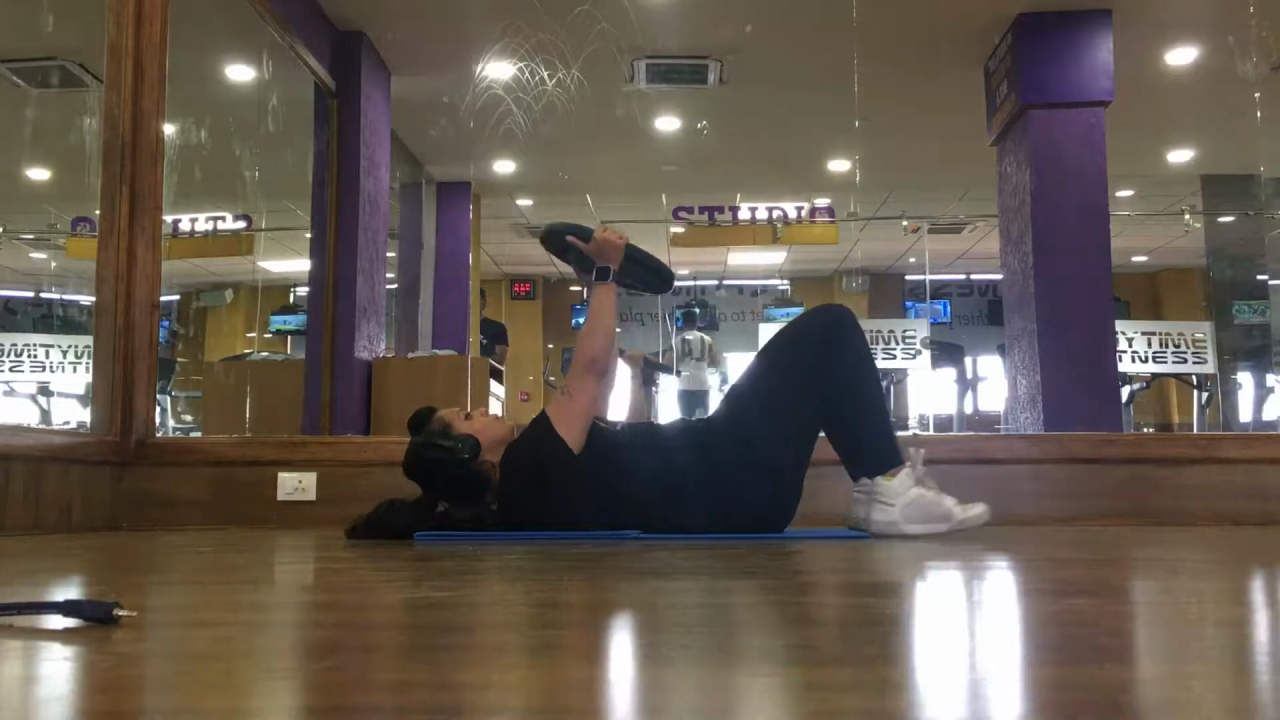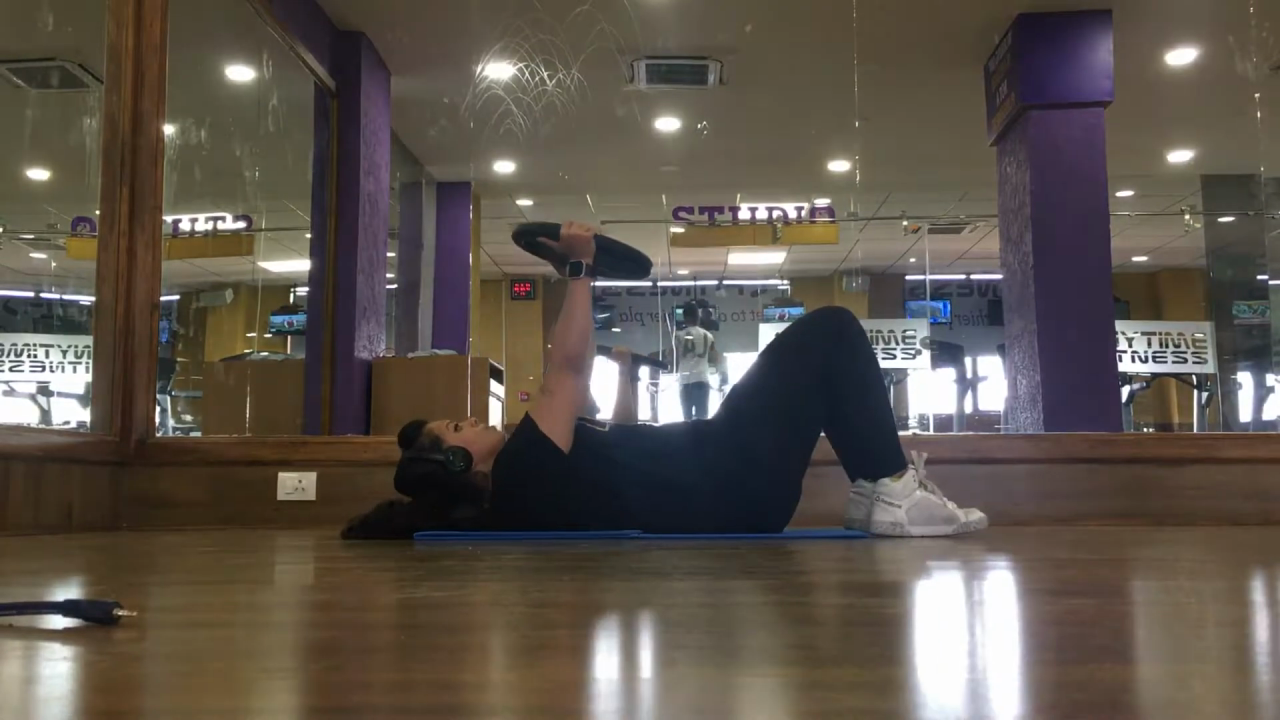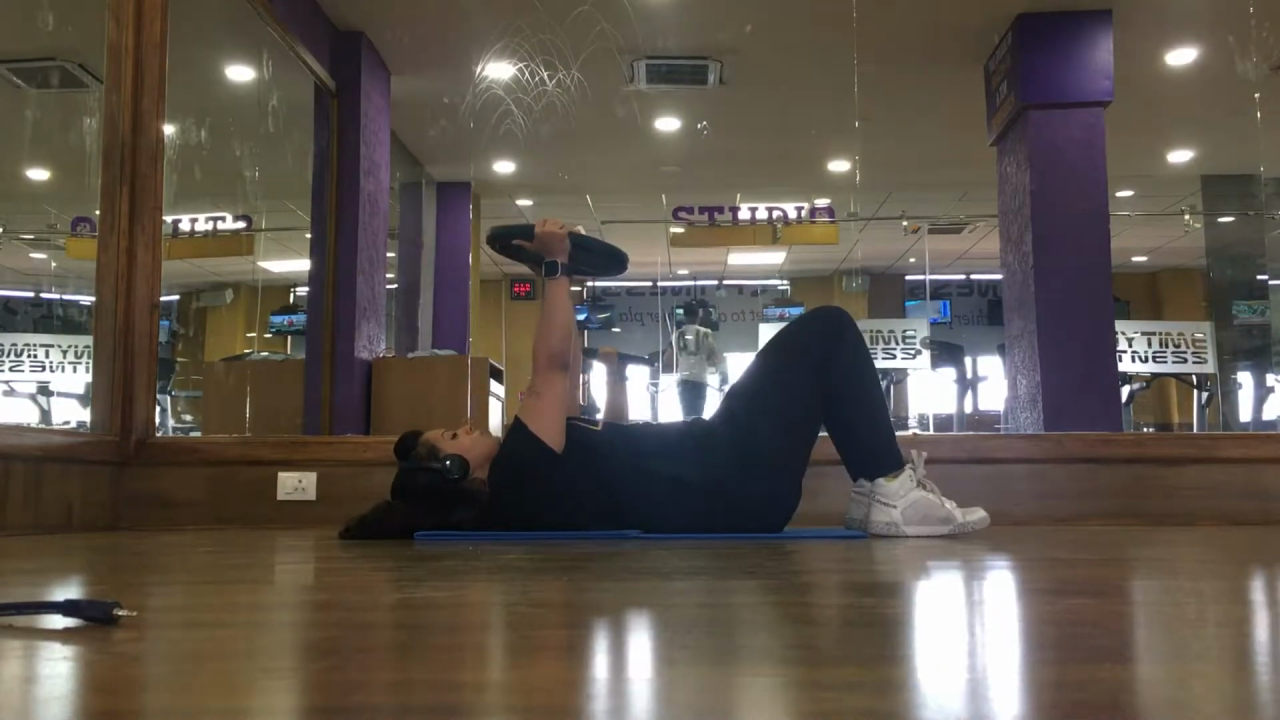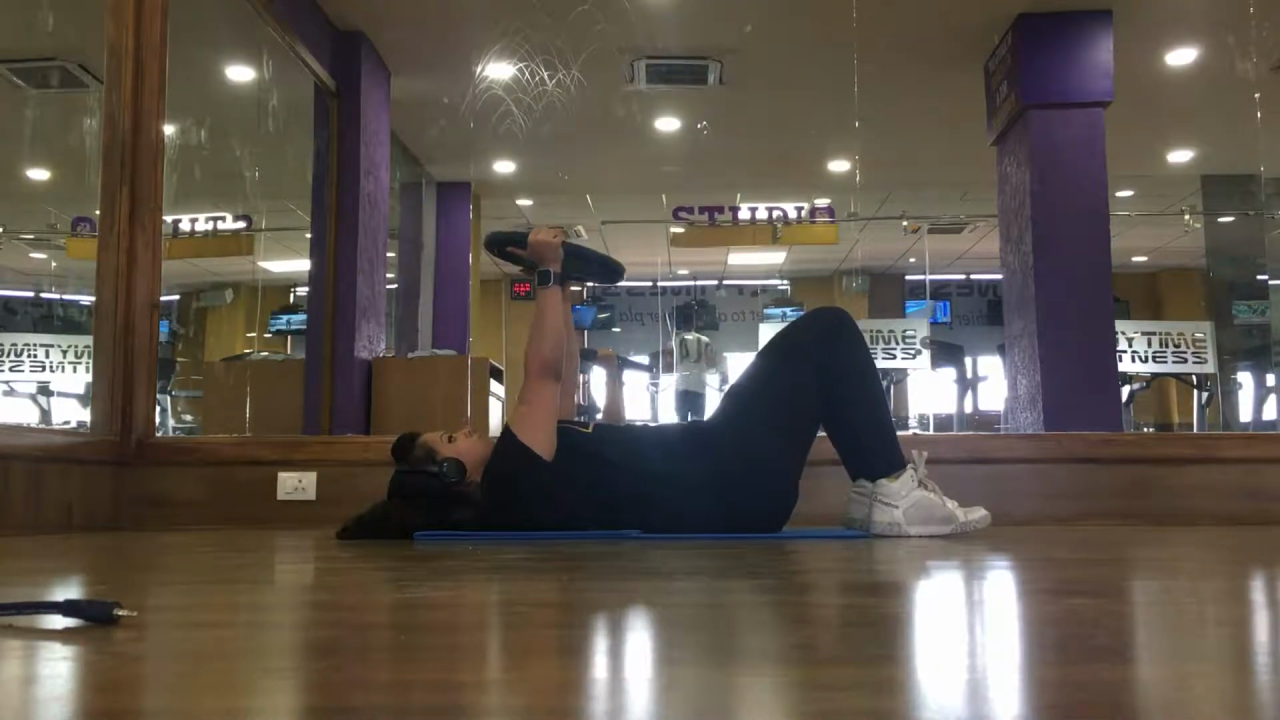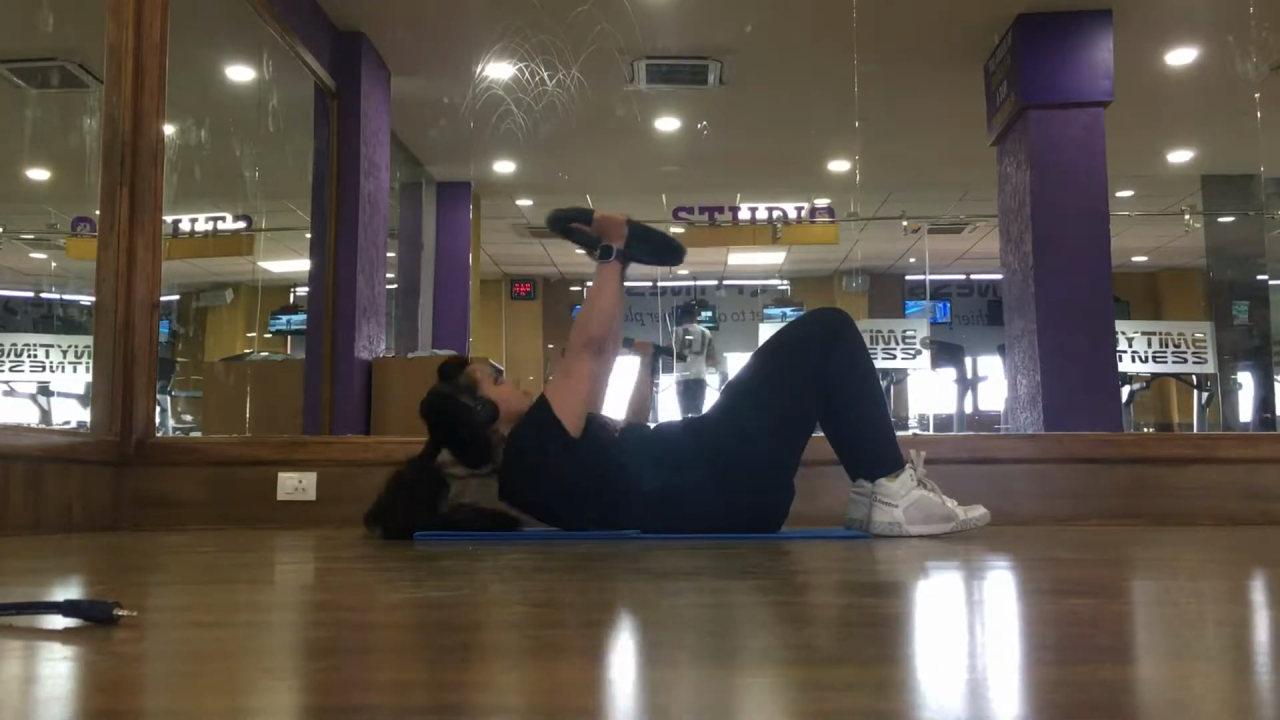
dt=0.5s
person 1, frame 1
left shoulder: (520, 489)
right shoulder: (533, 466)
right elbow: (589, 372)
right wrist: (605, 273)
left hip: (719, 481)
right hip: (738, 484)
left knee: (820, 342)
right knee: (830, 326)
left ankle: (873, 489)
right ankle: (892, 492)
person 1, frame 2
left shoulder: (515, 489)
right shoulder: (522, 473)
right elbow: (567, 368)
left wrist: (626, 375)
right wrist: (581, 268)
left hip: (719, 481)
right hip: (735, 486)
left knee: (821, 346)
right knee: (831, 330)
left ankle: (874, 491)
right ankle: (894, 493)
person 1, frame 3
left shoulder: (514, 486)
right shoulder: (519, 475)
left elbow: (572, 404)
right elbow: (550, 369)
left wrist: (575, 305)
right wrist: (555, 266)
left hip: (714, 477)
right hip: (734, 486)
left knee: (818, 346)
right knee: (827, 329)
left ankle: (876, 490)
right ankle: (892, 496)
person 1, frame 4
left shoulder: (509, 489)
right shoulder: (511, 481)
left elbow: (560, 397)
right elbow: (542, 377)
left wrist: (561, 297)
right wrist: (547, 275)
left hip: (714, 481)
right hip: (729, 487)
left knee: (820, 342)
right knee: (827, 330)
left ankle: (877, 489)
right ankle: (891, 492)
person 1, frame 5
left shoulder: (523, 461)
right shoulder: (533, 444)
right elbow: (588, 347)
left wrist: (646, 371)
right wrist: (612, 253)
left hip: (703, 497)
right hip: (722, 493)
left knee: (815, 351)
right knee: (828, 330)
left ankle: (876, 490)
right ankle: (892, 493)
